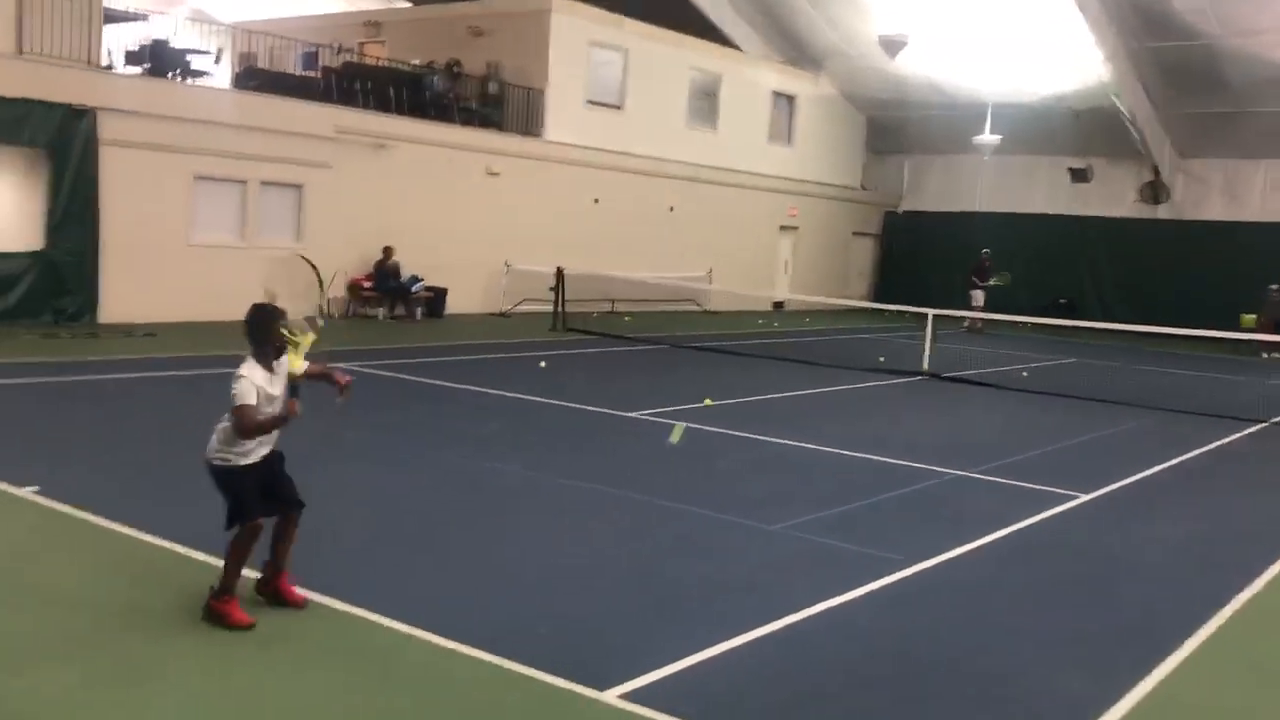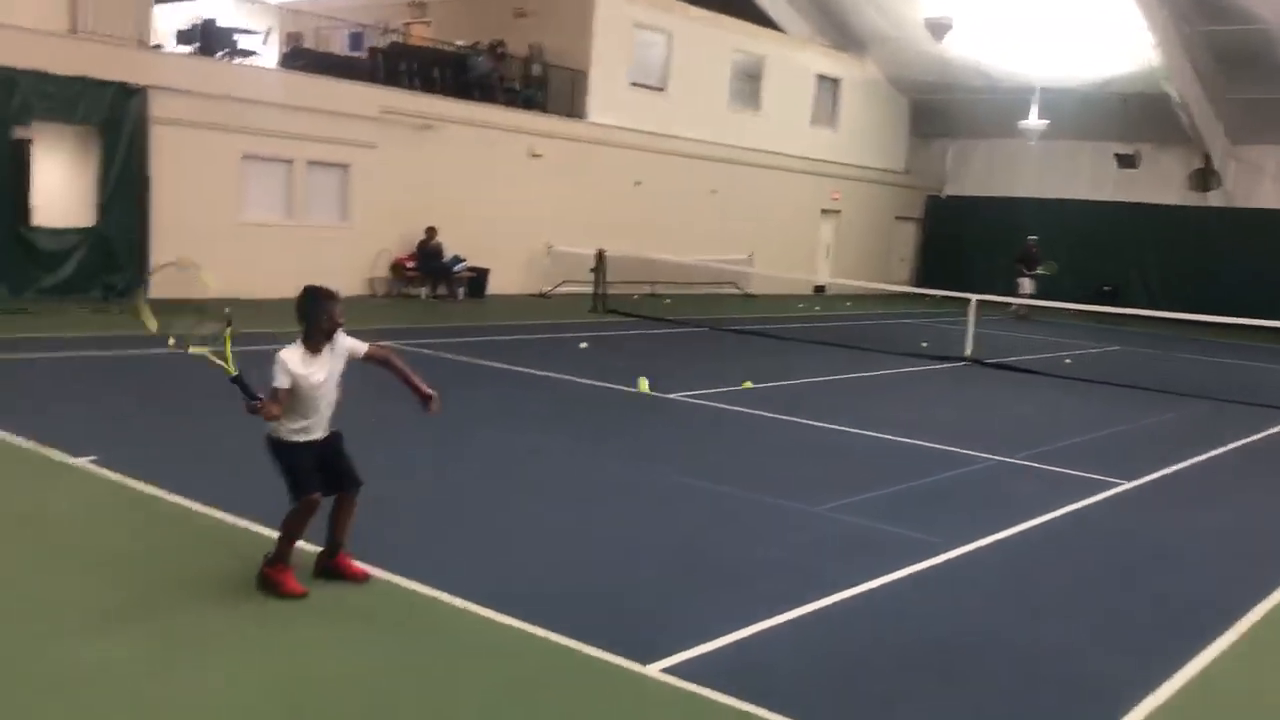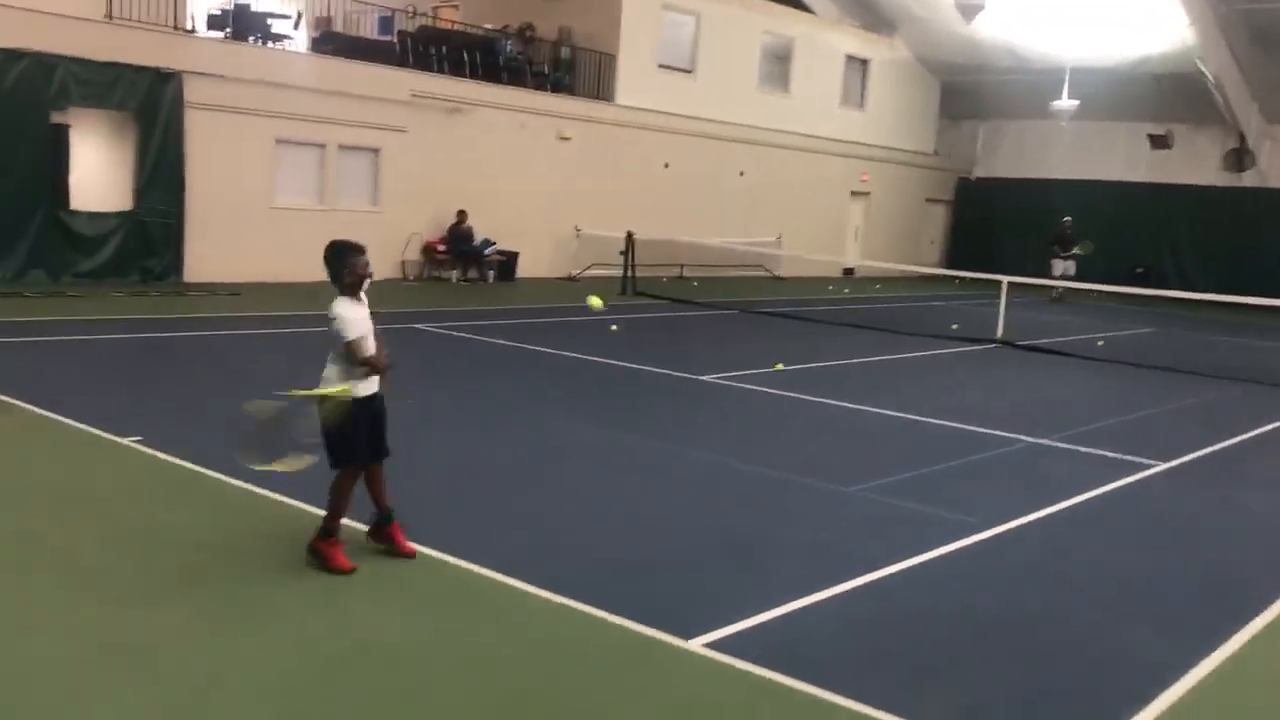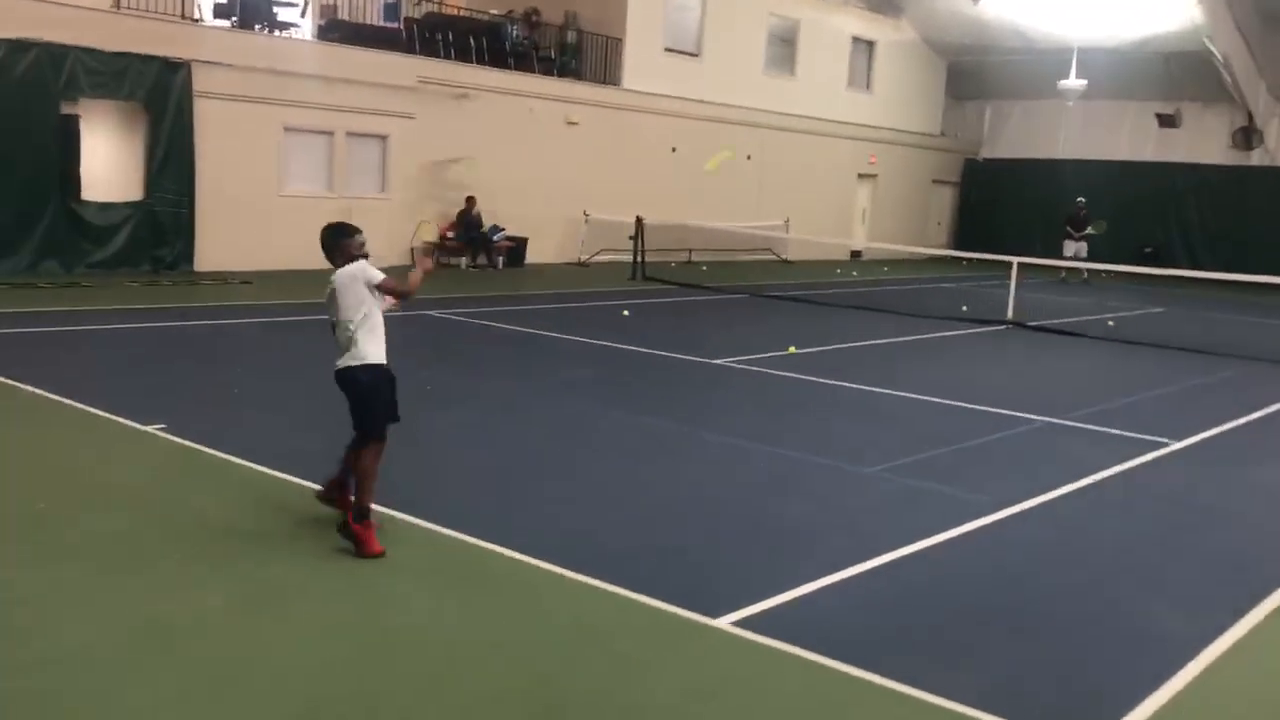
dt=0.2s
person 1, frame 1
left shoulder: (282, 363)
right shoulder: (247, 378)
left elbow: (319, 371)
right elbow: (245, 427)
left wrist: (336, 377)
right wrist: (280, 417)
left hip: (262, 454)
right hip: (231, 461)
left knee: (291, 507)
right knee: (251, 523)
left ankle: (273, 579)
right ankle: (221, 599)
person 1, frame 2
left shoulder: (340, 344)
right shoulder: (287, 359)
left elbow: (385, 357)
right elbow: (277, 408)
left wrist: (419, 388)
right wrist: (265, 409)
left hip: (323, 435)
right hip: (290, 439)
left knee: (349, 487)
right knee: (310, 498)
left ankle: (332, 557)
right ankle: (275, 567)
person 1, frame 3
left shoulder: (359, 299)
right shoulder: (345, 313)
right elbow: (369, 362)
left wrist: (377, 352)
left hip: (367, 394)
right hip: (343, 399)
left knee: (374, 459)
right knee: (352, 466)
left ankle: (385, 525)
right ankle: (326, 539)
person 1, frame 4
left shoulder: (336, 285)
right shoulder: (359, 271)
right elbow: (404, 291)
left wrist: (379, 304)
right wrist: (421, 267)
left hip: (363, 367)
right hip: (364, 369)
left knee: (368, 435)
right knee: (373, 439)
left ankle: (338, 488)
right ankle: (358, 521)
